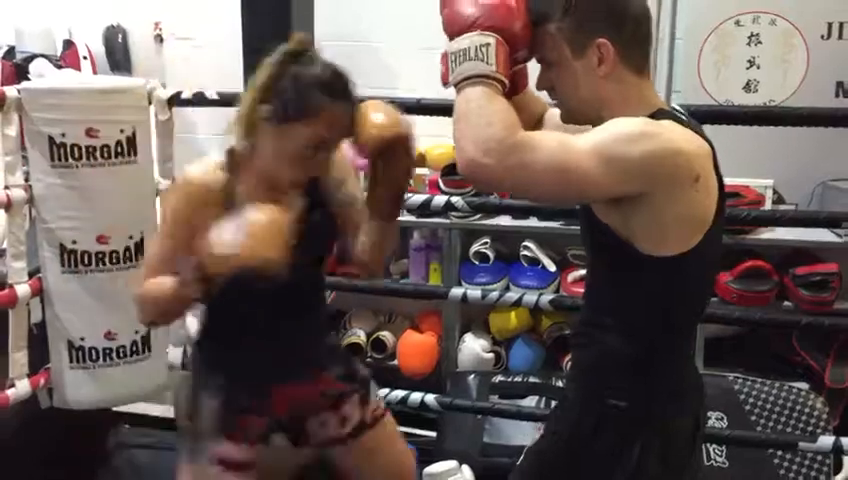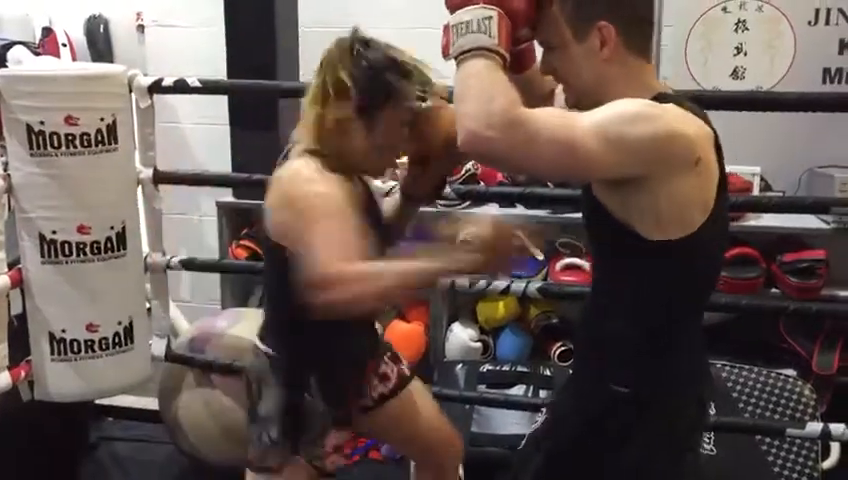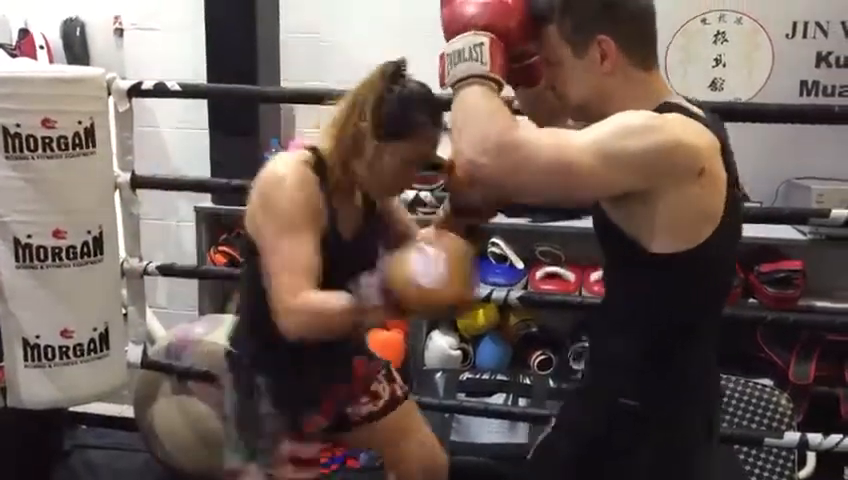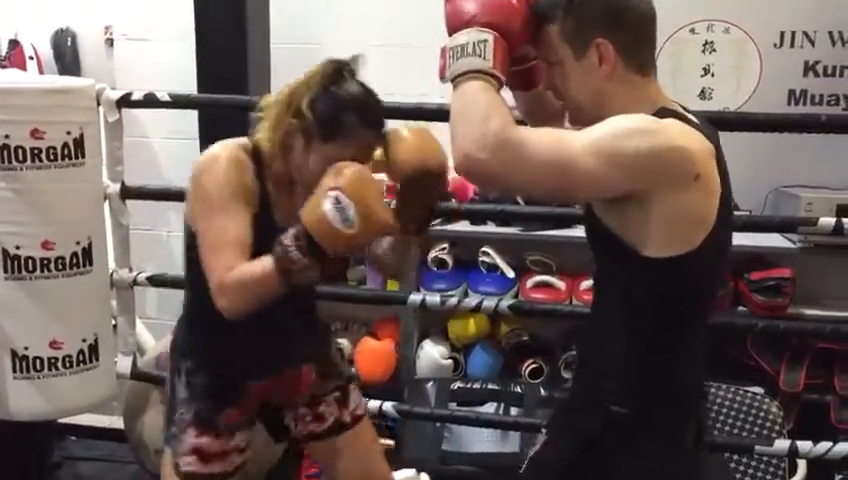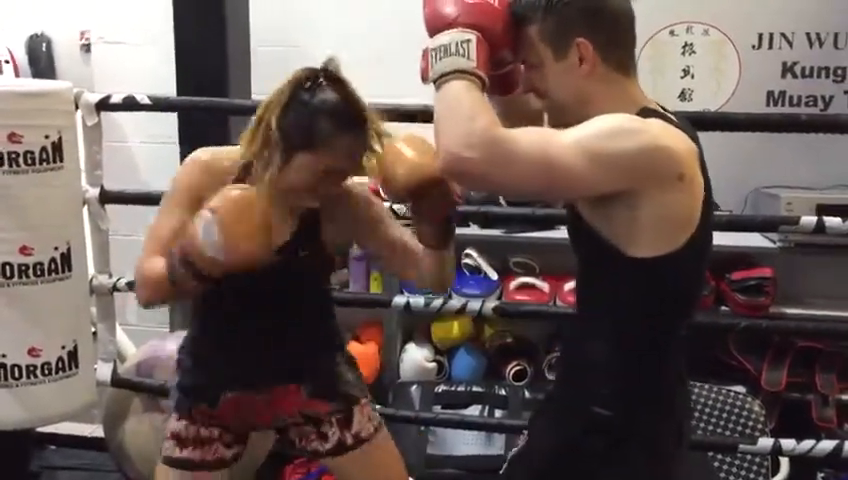
dt=1s
person 1, frame 1
left shoulder: (658, 148)
right shoulder: (650, 135)
left elbow: (486, 159)
right elbow: (533, 129)
left wrist: (476, 56)
right wrist: (507, 67)
left hip: (631, 420)
right hip: (640, 399)
person 1, frame 2
left shoulder: (659, 133)
right shoulder: (654, 121)
left elbow: (488, 132)
right elbow: (538, 104)
right wrist: (513, 43)
left hip: (634, 402)
right hip: (633, 385)
person 1, frame 3
left shoulder: (664, 143)
right shoulder: (679, 126)
left elbow: (483, 161)
right elbow: (556, 128)
left wrist: (473, 54)
right wrist: (520, 59)
left hip: (645, 417)
right hip: (660, 394)
person 1, frame 4
left shoulder: (660, 147)
right shoulder: (671, 133)
left elbow: (482, 155)
right elbow: (551, 147)
left wrist: (476, 48)
right wrist: (518, 61)
left hip: (633, 425)
right hip: (644, 403)
person 1, frame 5
left shoulder: (643, 147)
right shoulder: (646, 132)
left elbow: (467, 155)
right elbow: (532, 147)
left wrist: (459, 48)
right wrist: (499, 66)
left hip: (613, 428)
right hip: (616, 403)
person 2, frame 1
left shoulder: (328, 174)
right shoulder: (203, 186)
left elbow: (369, 260)
right elbow: (149, 304)
left wrist: (386, 188)
right wrist: (204, 272)
left hip: (318, 365)
right hip: (233, 378)
person 2, frame 2
left shoulder: (346, 169)
right shoulder: (308, 183)
left elbow: (379, 235)
right elbow: (336, 286)
left wrist: (421, 180)
right wrist: (452, 256)
left hip: (355, 350)
right hip: (295, 371)
person 2, frame 3
left shoulder: (377, 181)
right shoulder: (289, 182)
right elbow: (295, 314)
right wrist: (383, 297)
left hip: (343, 359)
right hip: (274, 374)
person 2, frame 4
left shoulder: (335, 179)
right shoulder: (226, 166)
left elbow: (390, 259)
right elbow: (229, 294)
left wrist: (415, 208)
right wrist: (311, 245)
left hip: (302, 358)
right hip: (215, 369)
person 2, frame 5
left shoulder: (346, 202)
right shoulder: (208, 172)
left elbow: (433, 277)
right elbow: (147, 287)
left wrist: (435, 214)
right wrist: (191, 263)
left hip: (315, 374)
right hip: (217, 378)
